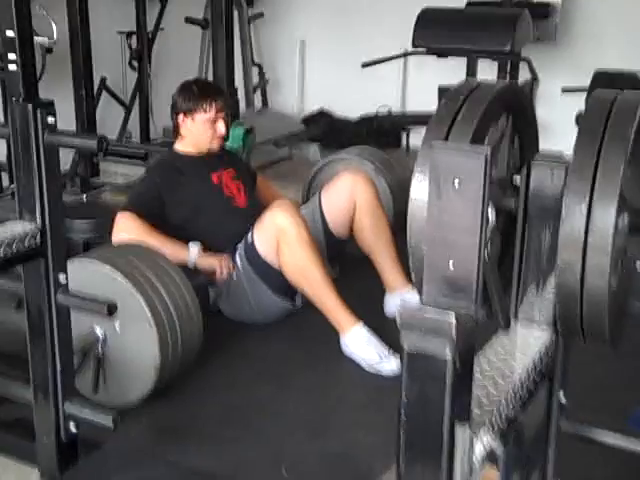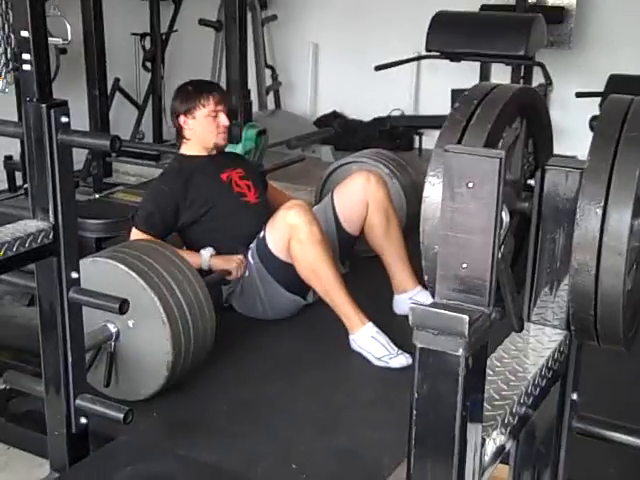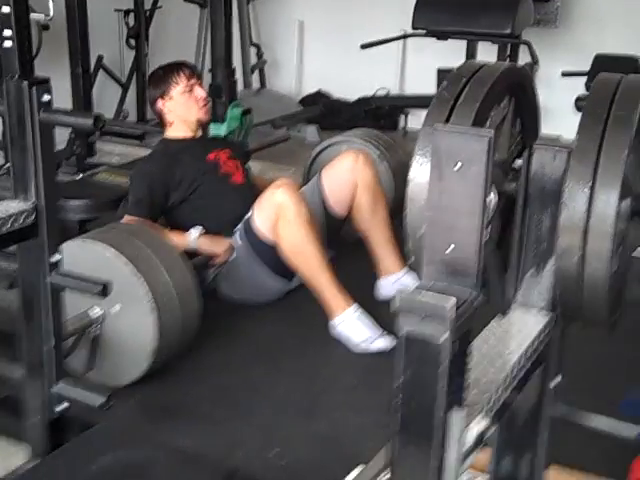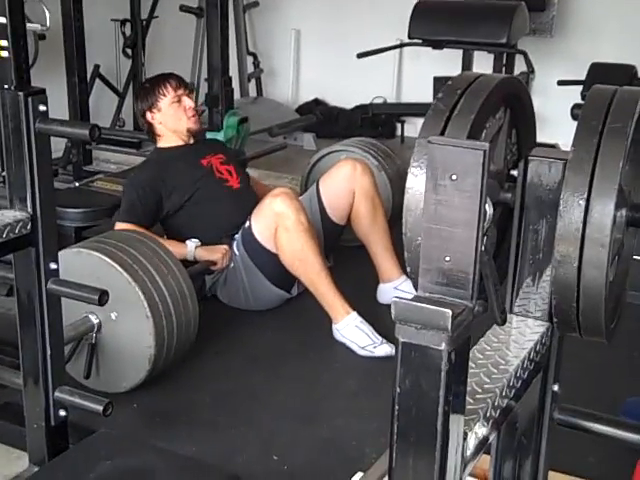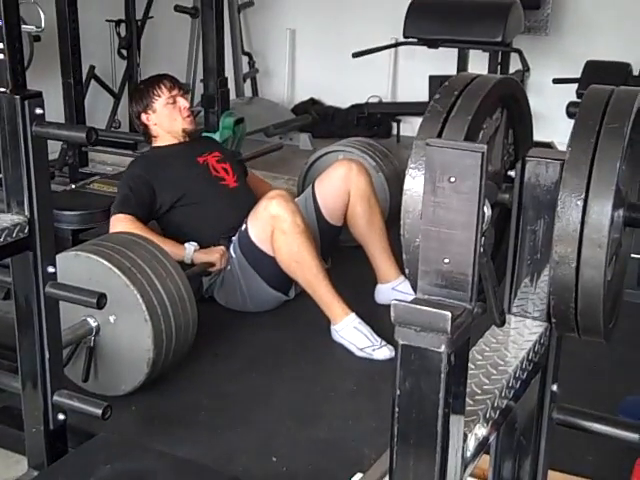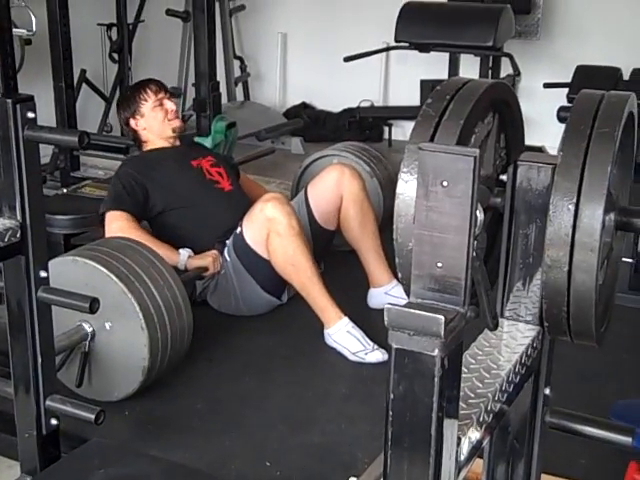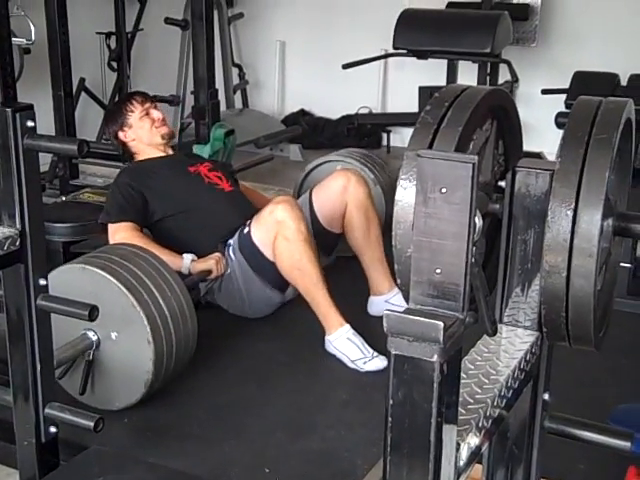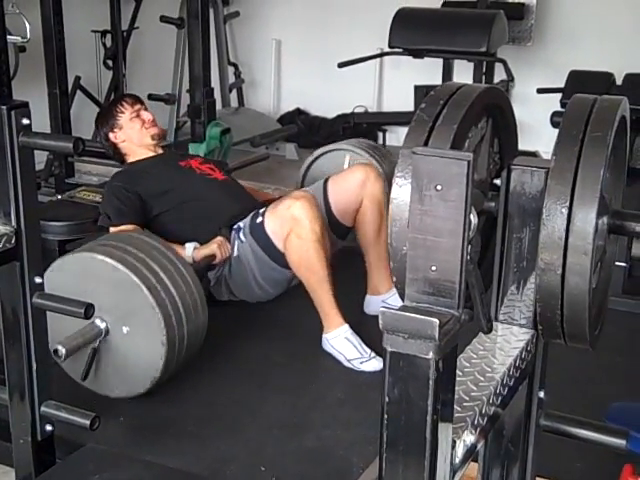
dt=0.3s
person 1, frame 1
left shoulder: (223, 157)
right shoulder: (162, 178)
left elbow: (258, 184)
right elbow: (124, 232)
left wrist: (298, 221)
right wrist: (196, 255)
left hip: (289, 259)
right hip: (239, 282)
left knee: (353, 184)
right knee: (283, 216)
left ankle: (400, 293)
right ankle: (352, 333)
person 1, frame 2
left shoulder: (234, 161)
right shoulder: (171, 183)
left wrist: (313, 221)
right wrist: (208, 260)
left hip: (295, 256)
right hip: (251, 280)
left knee: (365, 184)
right knee: (295, 215)
left ankle: (408, 293)
right ankle: (360, 330)
person 1, frame 3
left shoulder: (221, 145)
right shoulder: (156, 167)
left wrist: (300, 206)
right wrist: (196, 240)
left hip: (284, 240)
right hip: (237, 263)
left knee: (354, 164)
right knee: (283, 192)
left ankle: (392, 277)
right ankle: (343, 315)
person 1, frame 4
left shoulder: (214, 148)
right shoulder: (150, 175)
left wrist: (298, 212)
right wrist: (193, 249)
left hip: (283, 246)
right hip: (234, 270)
left knee: (352, 172)
right knee: (281, 203)
left ankle: (393, 283)
right ankle: (345, 320)
person 1, frame 5
left shoulder: (208, 145)
right shoulder: (145, 171)
right elbow: (121, 230)
left wrist: (298, 210)
right wrist: (192, 252)
left hip: (283, 245)
right hip: (233, 271)
left knee: (348, 172)
right knee: (277, 206)
left ankle: (391, 284)
right ankle: (343, 322)
person 1, frame 6
left shoulder: (199, 151)
right shoulder: (136, 171)
left elbow: (242, 183)
right elbow: (117, 230)
left wrist: (293, 214)
right wrist: (185, 259)
left hip: (278, 254)
right hip: (226, 274)
left knee: (341, 176)
right knee: (273, 208)
left ankle: (384, 288)
right ankle: (337, 326)
person 1, frame 7
left shoulder: (196, 161)
right shoulder: (132, 181)
left elbow: (241, 192)
right elbow: (122, 239)
left wrist: (297, 222)
right wrist: (189, 263)
left hip: (276, 251)
right hip: (230, 273)
left knee: (347, 182)
right knee: (282, 212)
left ankle: (385, 295)
right ankle: (338, 332)
person 1, frame 8
left shoulder: (187, 157)
right shoulder: (125, 184)
left wrist: (286, 198)
right wrist: (191, 252)
left hip: (267, 223)
right hip: (234, 253)
left knee: (364, 178)
right knee: (301, 209)
left ankle: (381, 295)
right ankle: (335, 331)
